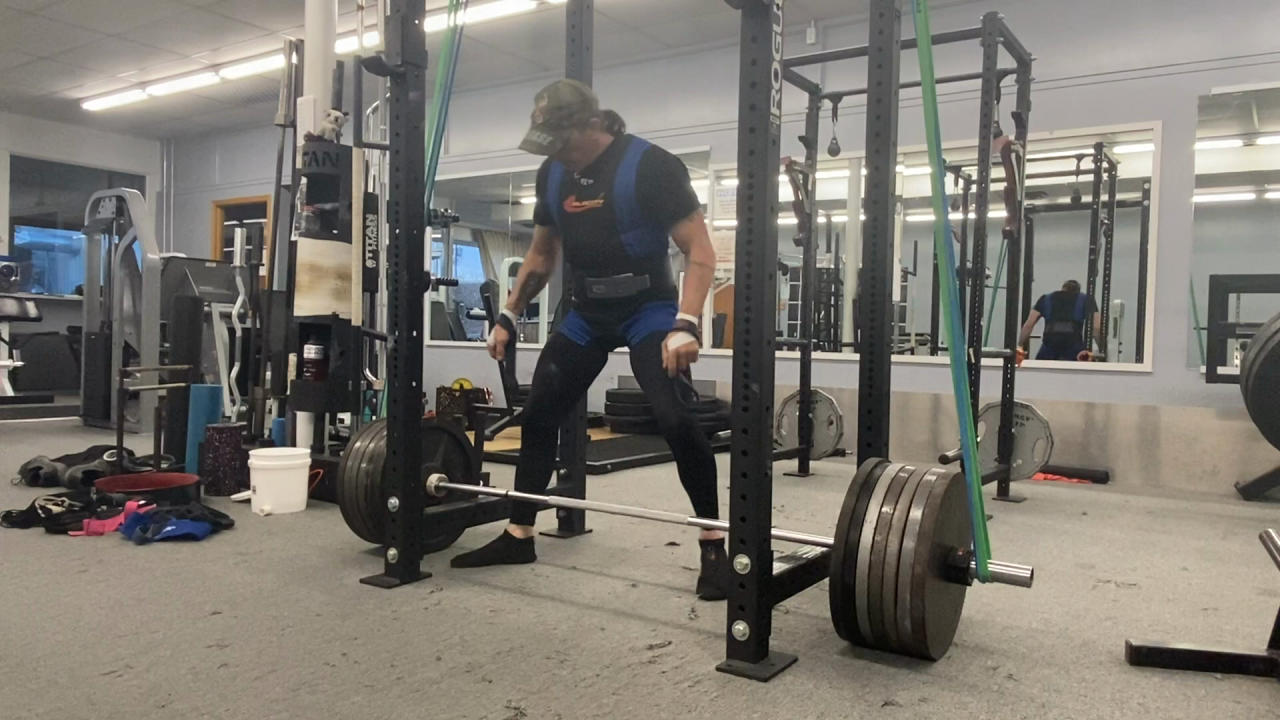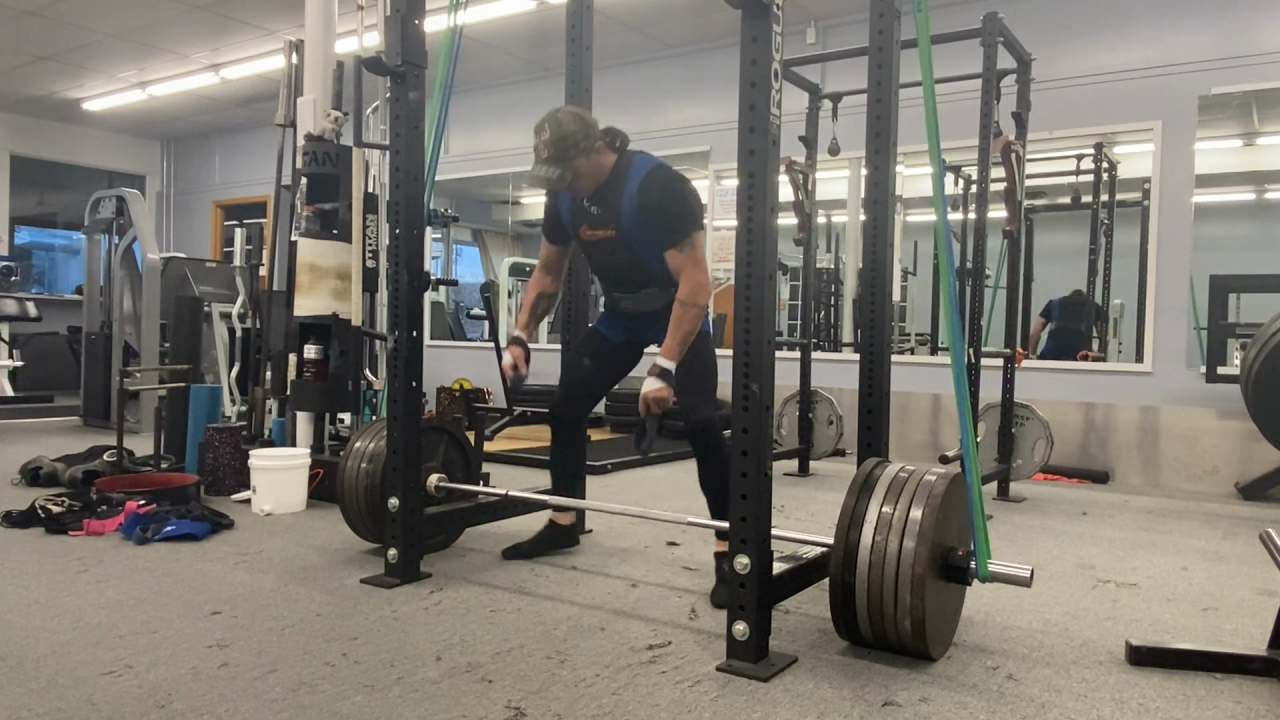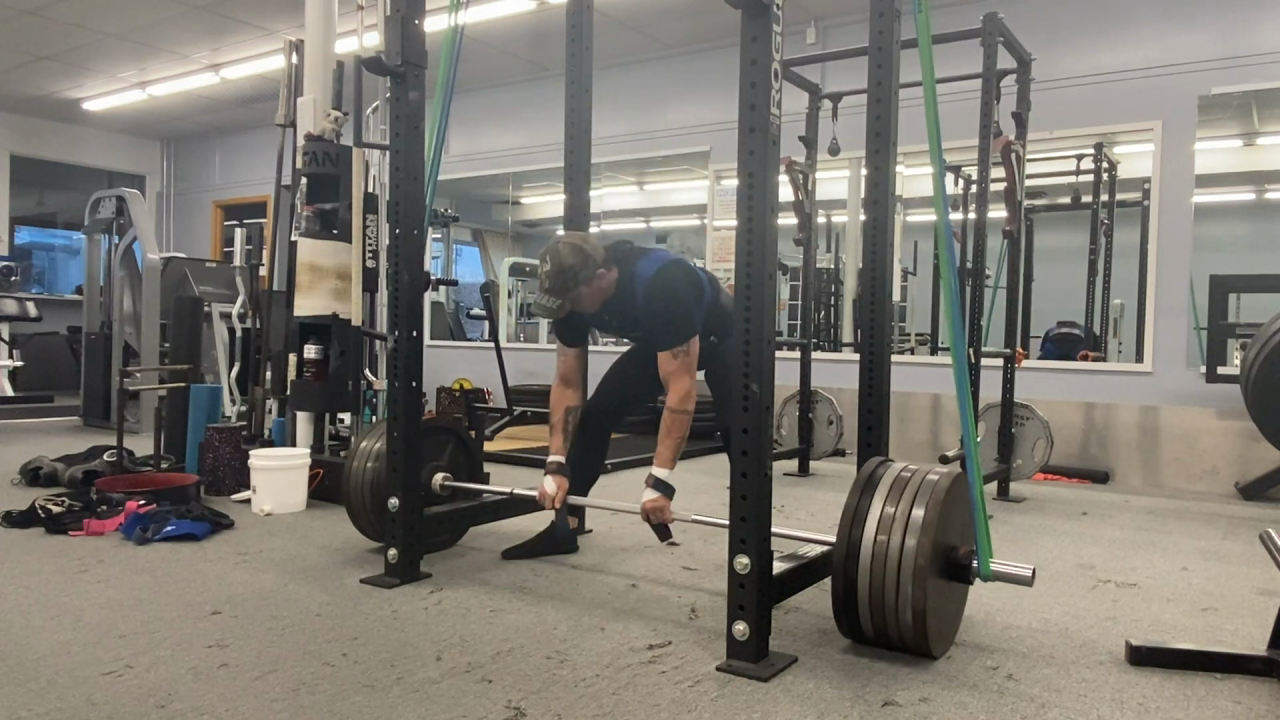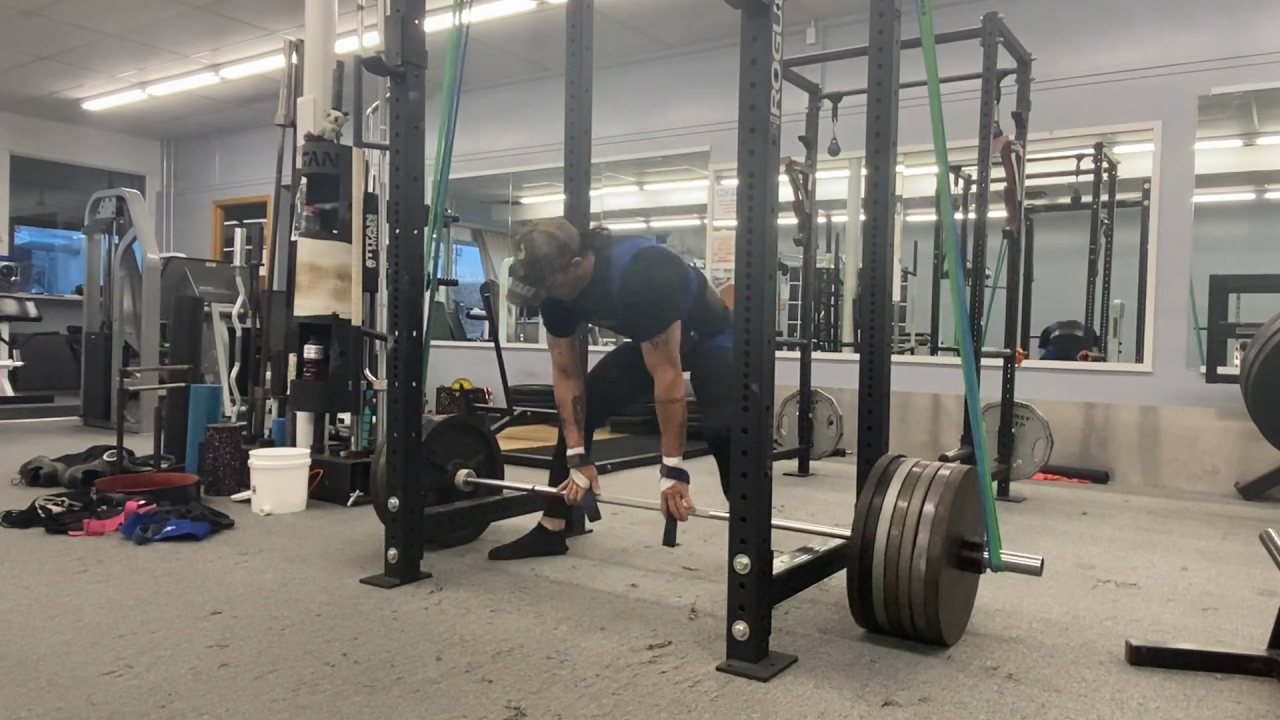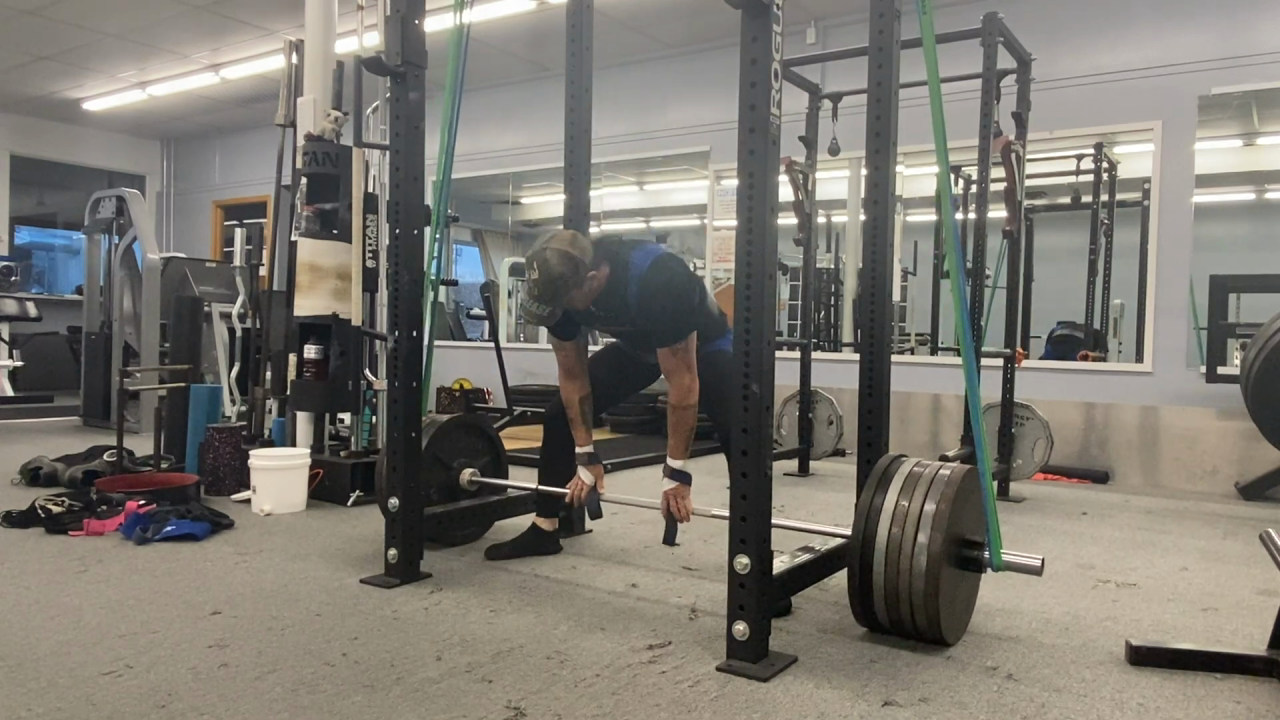
dt=0.7s
person 1, frame 1
left shoulder: (650, 166)
right shoulder: (553, 176)
left elbow: (700, 251)
right elbow: (541, 254)
left wrist: (687, 323)
right wrist: (508, 318)
left hip: (648, 311)
right hip: (586, 313)
left knee: (676, 421)
right knee: (538, 417)
left ankle: (714, 543)
right ankle: (518, 535)
person 1, frame 2
left shoulder: (659, 187)
right shoulder: (563, 194)
left elbow: (695, 283)
right elbow: (547, 270)
left wrist: (664, 367)
right wrist: (520, 336)
left hip: (676, 314)
right hip: (618, 314)
left knee: (699, 422)
right knee: (565, 406)
left ankle: (728, 551)
right ankle: (561, 524)
person 1, frame 3
left shoulder: (662, 284)
right shoulder: (571, 296)
left elbow: (681, 387)
right elbow: (567, 384)
left wrist: (660, 481)
right wrist: (556, 466)
left hip: (720, 337)
right hip: (658, 342)
right knee: (595, 414)
right ankle: (565, 527)
person 1, frame 4
left shoulder: (641, 272)
right shoulder: (555, 288)
left elbow: (666, 375)
right elbow: (566, 373)
left wrist: (673, 470)
right wrist: (577, 459)
left hip: (708, 337)
right hip: (645, 341)
left knee: (721, 430)
right knee: (578, 413)
right ankle: (550, 531)
person 1, frame 5
left shoulder: (658, 280)
right shoulder: (558, 287)
left elbow: (683, 382)
right elbow: (572, 375)
left wrist: (676, 474)
right wrist: (585, 458)
left hip: (704, 344)
right hip: (635, 346)
right knee: (559, 415)
right ankle: (544, 529)
